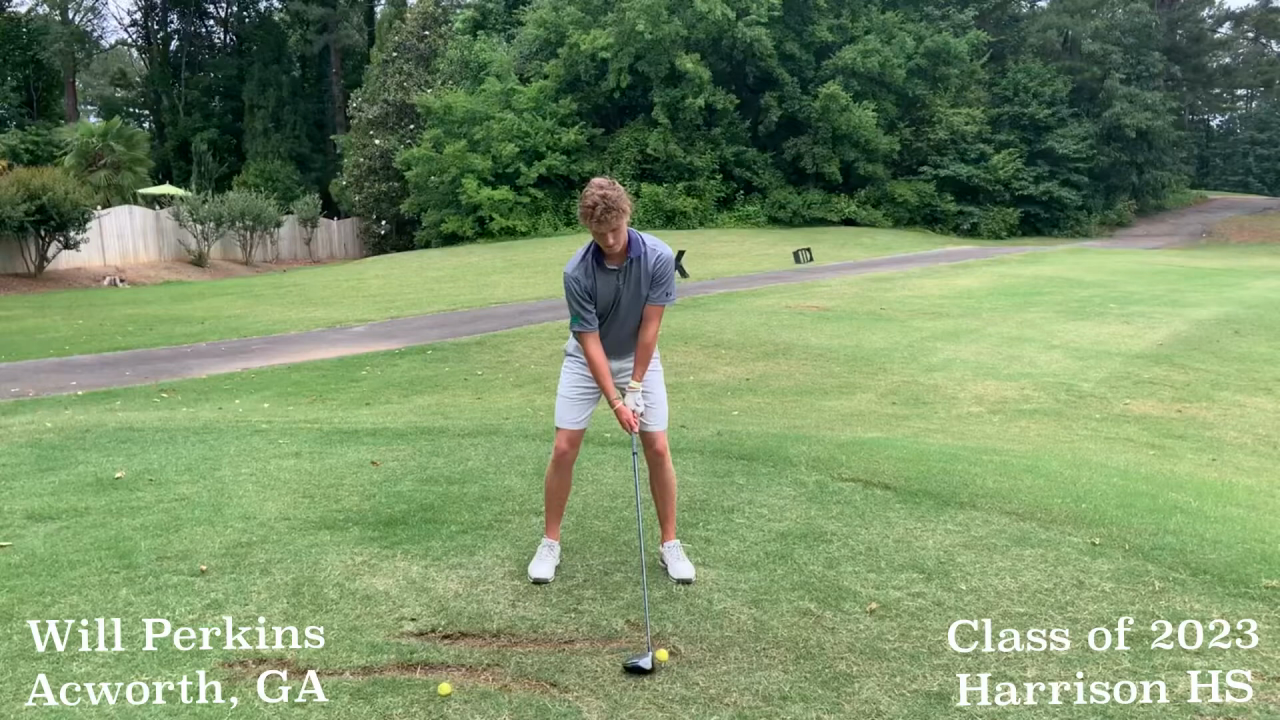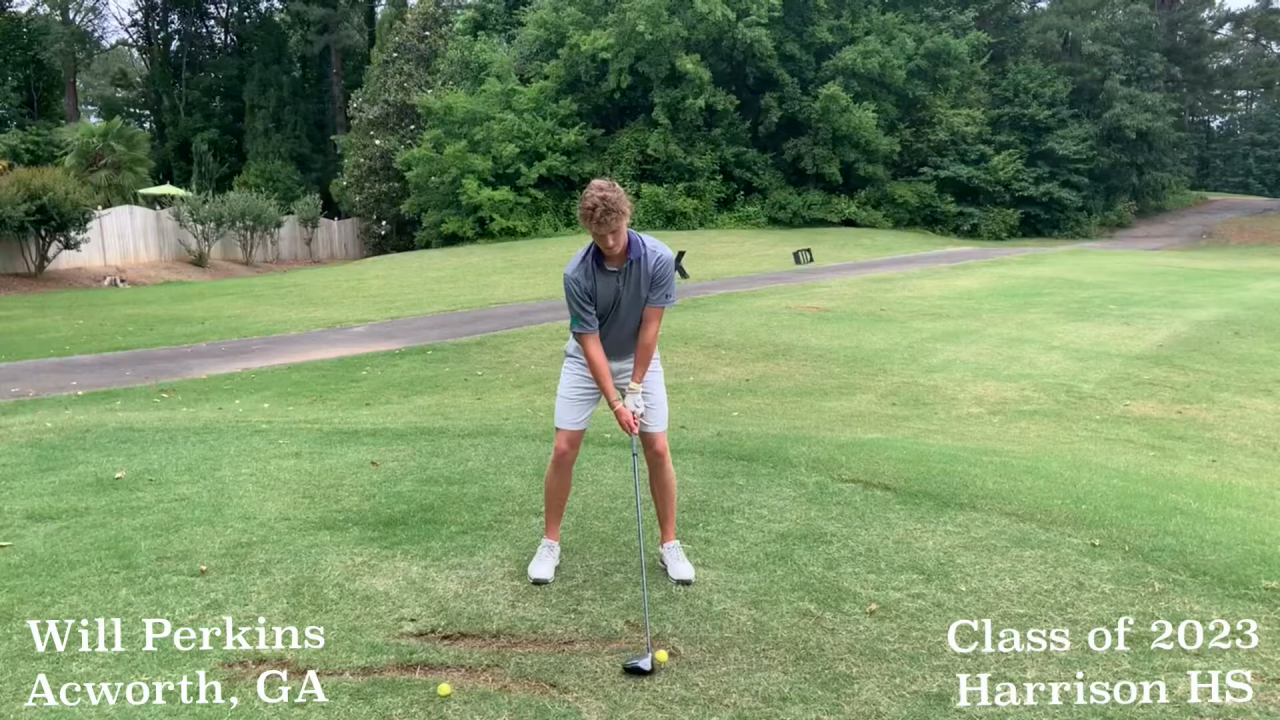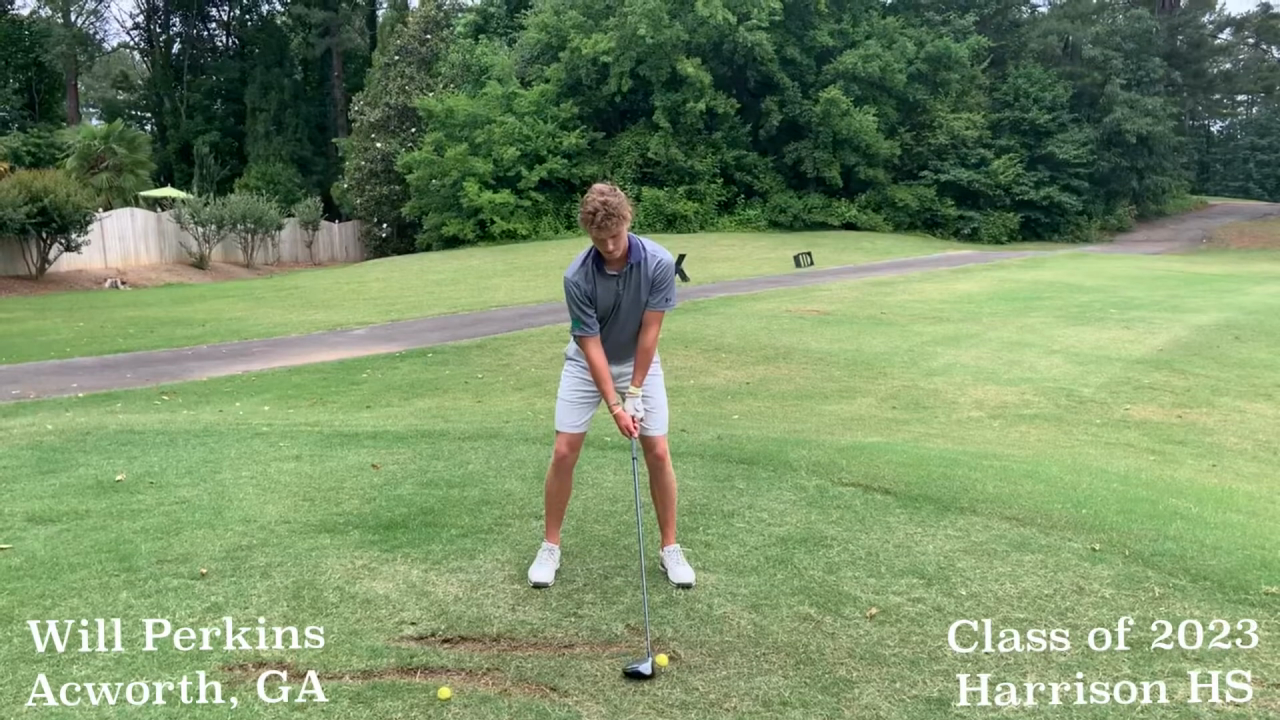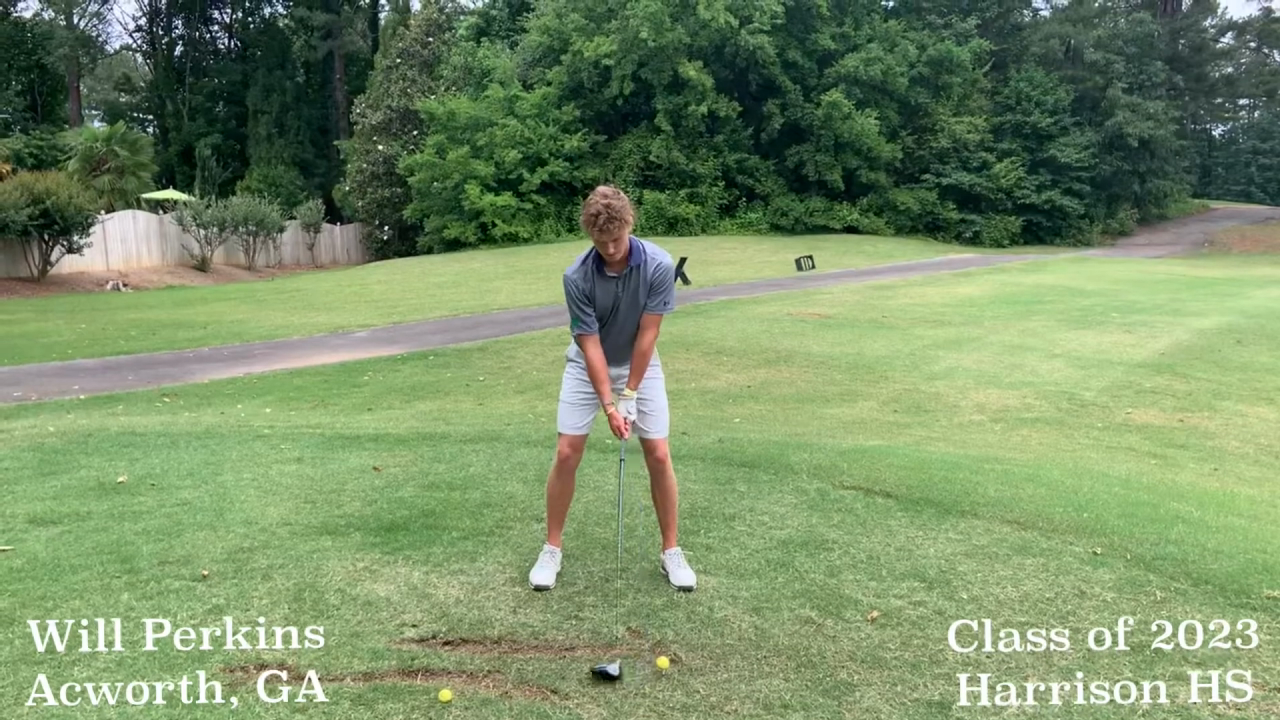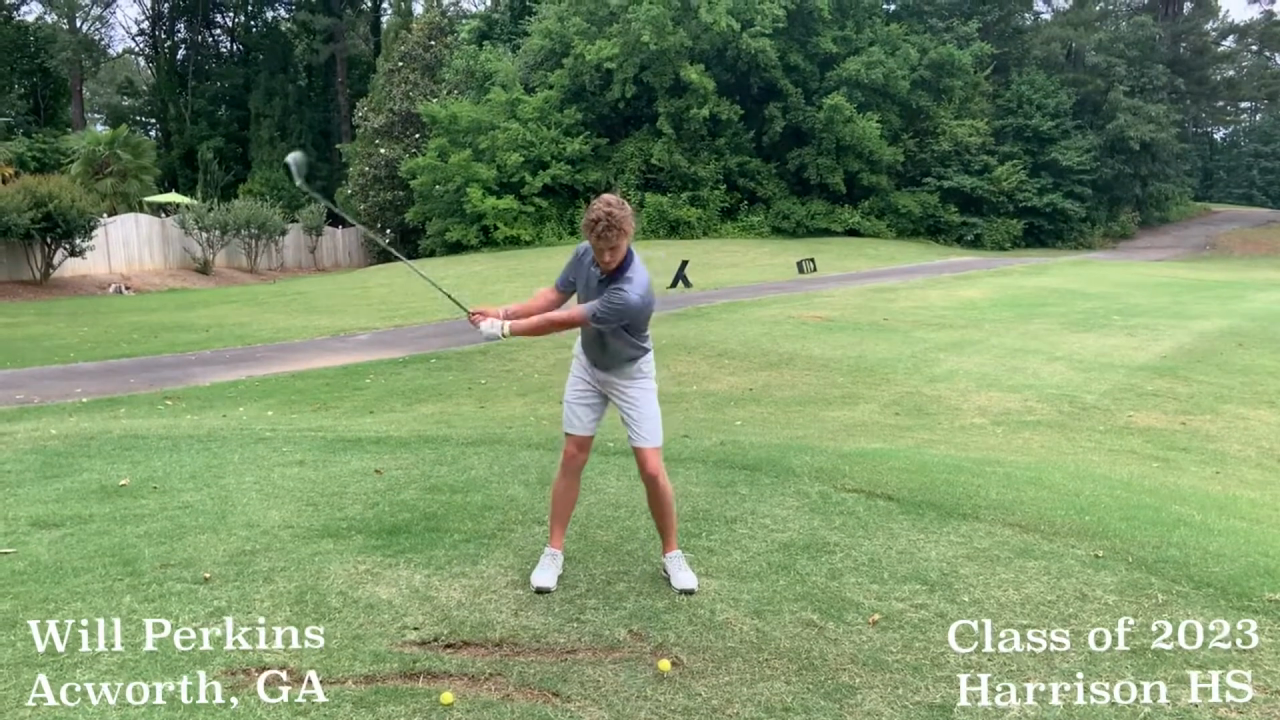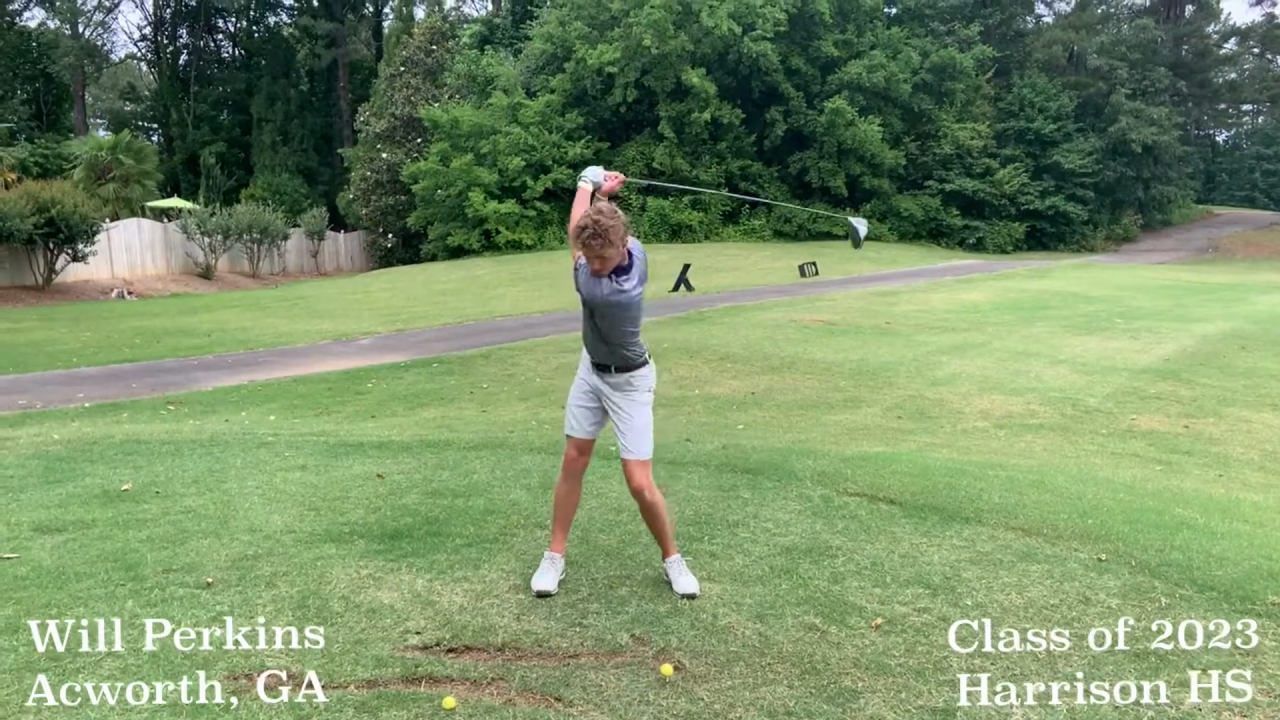
dt=0.4s
person 1, frame 1
left shoulder: (659, 257)
right shoulder: (576, 272)
left elbow: (649, 326)
right elbow: (590, 340)
left wrist: (635, 386)
right wrist: (615, 401)
left hip: (639, 358)
right hip: (586, 360)
left knee: (657, 449)
right knee: (564, 449)
left ankle: (670, 544)
right ankle: (550, 543)
person 1, frame 2
left shoulder: (658, 259)
right shoulder: (576, 273)
left elbow: (649, 328)
right elbow: (590, 341)
left wrist: (635, 388)
right wrist: (614, 402)
left hip: (639, 359)
right hip: (586, 361)
left knee: (658, 450)
right knee: (563, 450)
left ankle: (669, 545)
right ankle: (550, 543)
person 1, frame 3
left shoulder: (659, 262)
right shoulder: (577, 277)
left elbow: (649, 331)
right elbow: (591, 344)
left wrist: (635, 392)
right wrist: (614, 405)
left hip: (640, 364)
right hip: (586, 364)
left knee: (658, 454)
right knee: (564, 453)
left ankle: (670, 548)
right ankle: (550, 546)
person 1, frame 4
left shoulder: (659, 266)
right shoulder: (577, 276)
left elbow: (646, 336)
right elbow: (590, 342)
left wrist: (629, 394)
right wrist: (608, 405)
left hip: (639, 365)
right hip: (588, 367)
left knee: (659, 457)
right knee: (567, 455)
left ankle: (671, 551)
right ankle: (552, 549)
person 1, frame 5
left shoulder: (632, 295)
right shoulder: (589, 253)
left elbow: (562, 321)
right elbow: (555, 294)
left wrist: (505, 330)
right wrist: (503, 313)
left hip: (630, 373)
right hip: (587, 365)
left knee: (651, 469)
right knee: (572, 458)
left ankle: (671, 554)
right ankle: (553, 552)
person 1, frame 6
left shoulder: (611, 292)
right shoulder: (626, 247)
left elbow: (574, 230)
left wrist: (588, 186)
right wrist: (604, 191)
left hip: (629, 381)
right hip: (592, 367)
left knee: (639, 482)
right knee: (573, 461)
left ankle: (671, 558)
right ankle: (555, 554)
